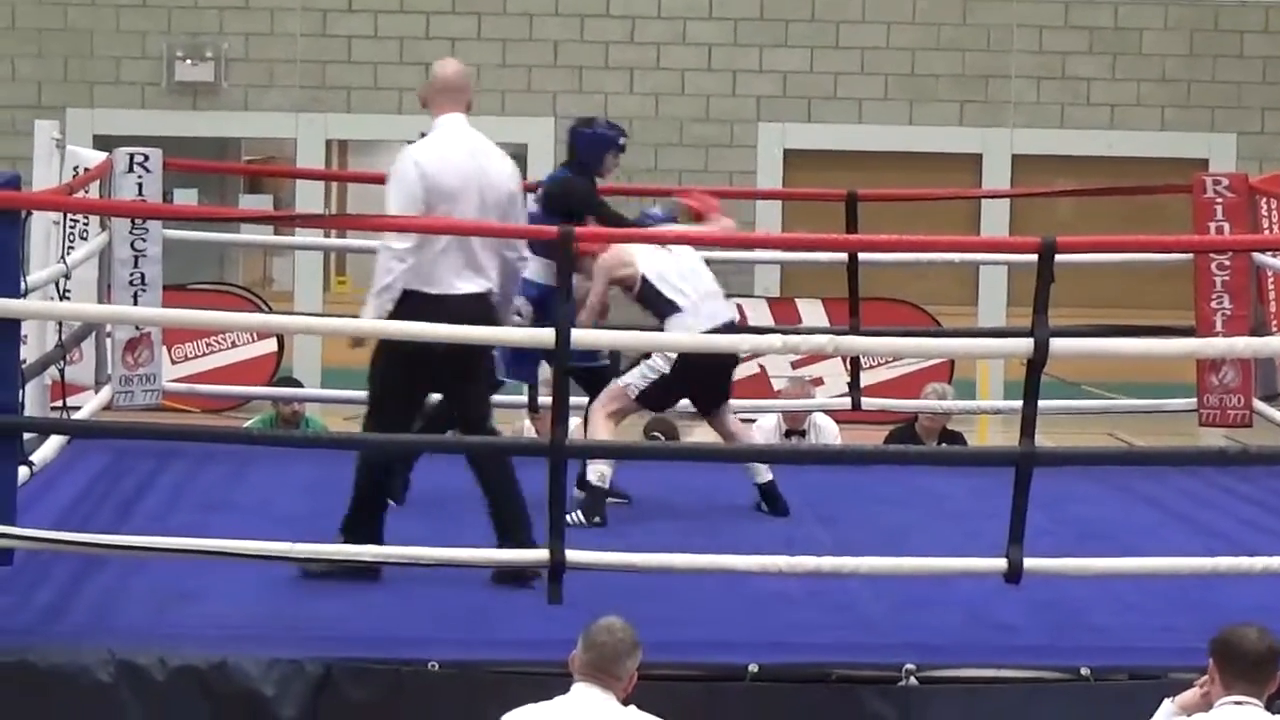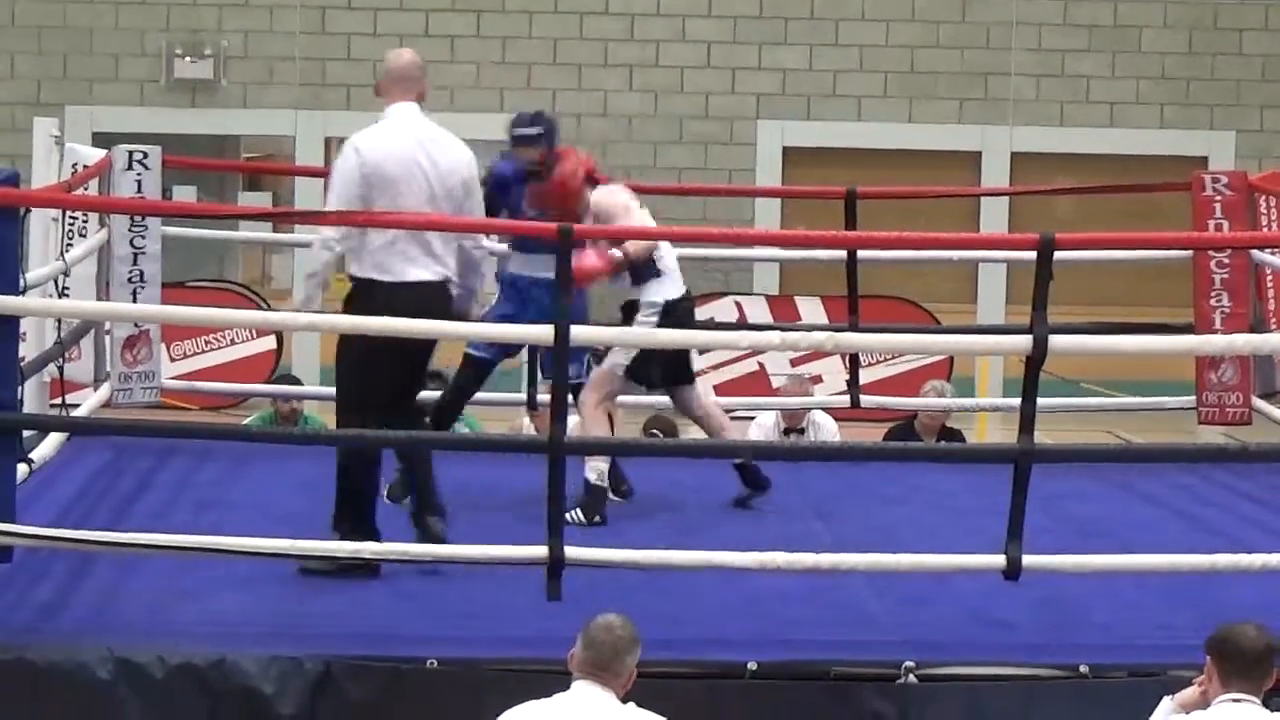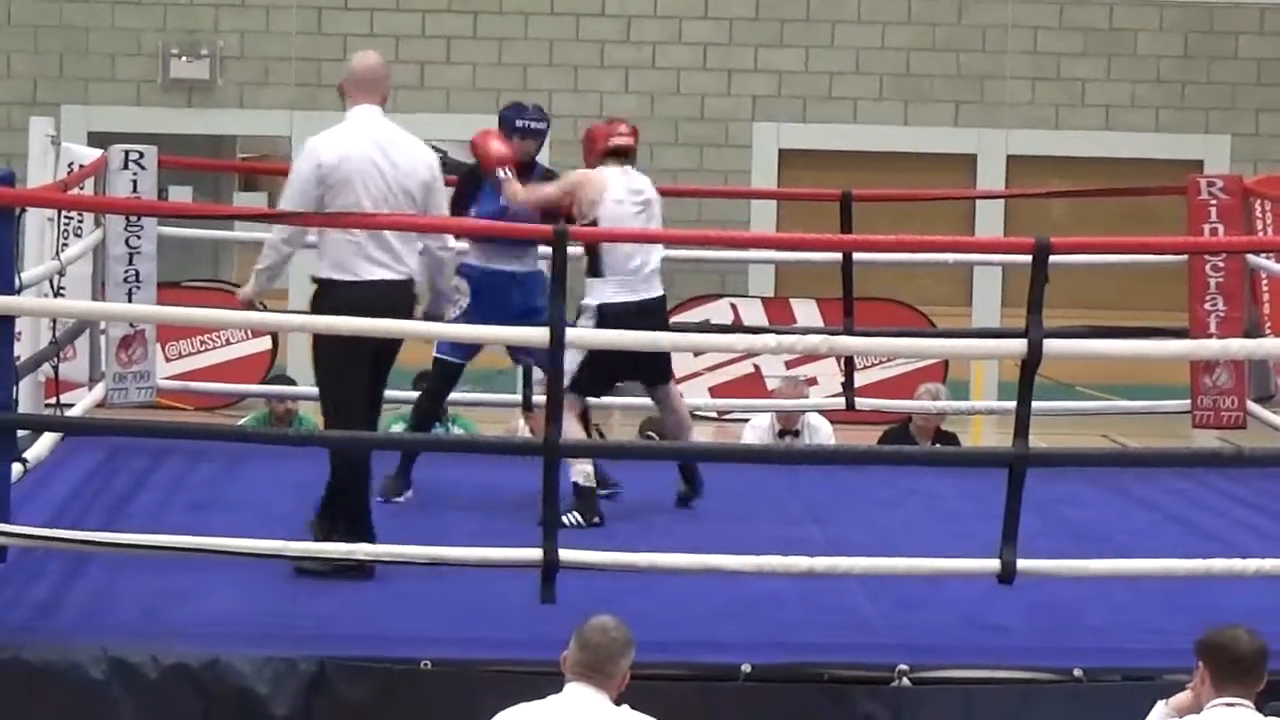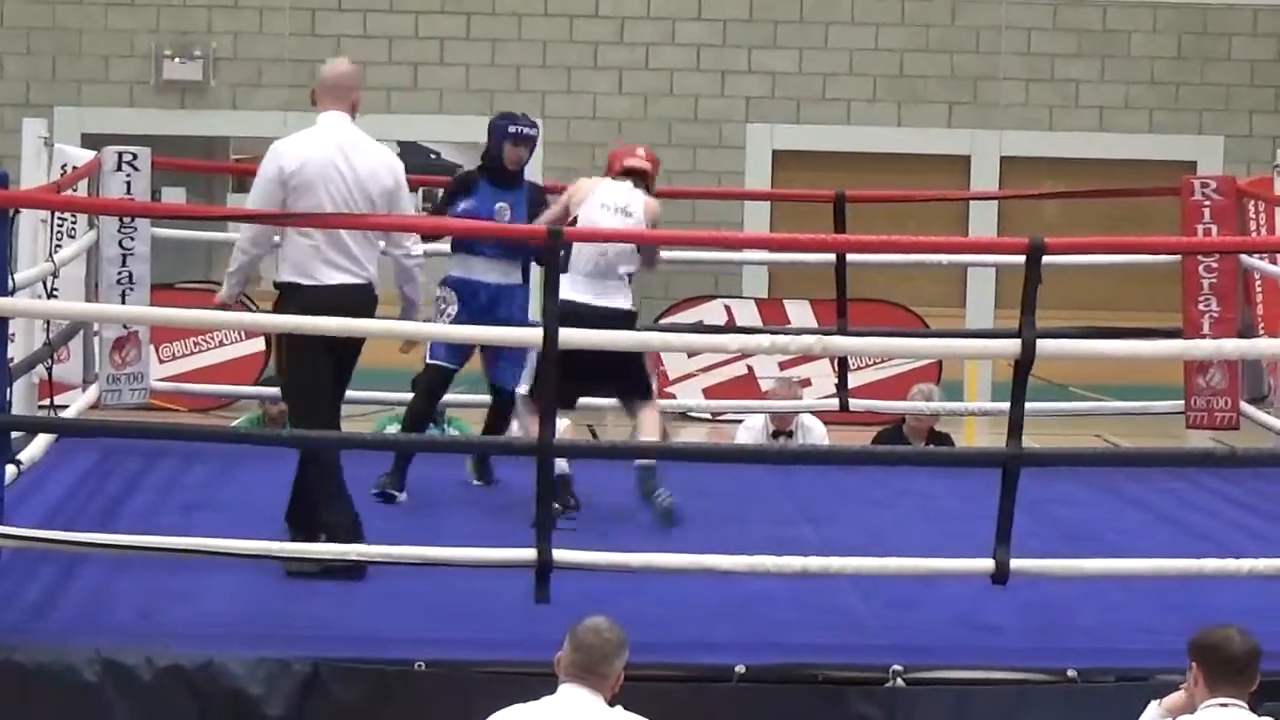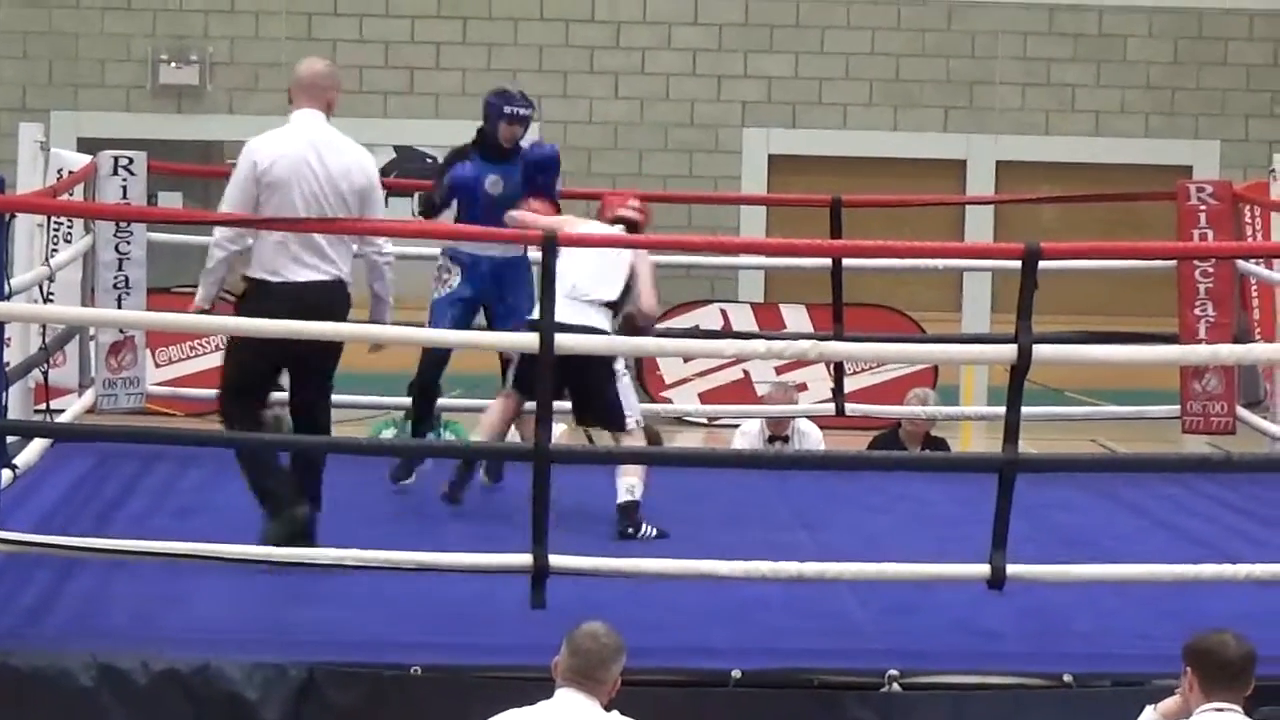
dt=0.2s
person 1, frame 1
left shoulder: (419, 159)
right shoulder: (502, 163)
left elbow: (398, 245)
right elbow: (515, 253)
left wrist: (373, 312)
right wrist: (499, 312)
left hip: (423, 310)
right hip: (477, 312)
left knee: (384, 431)
right knee: (478, 432)
left ankle: (360, 548)
right ankle: (519, 548)
person 1, frame 2
left shoulder: (364, 146)
right shoulder: (457, 151)
left elbow: (335, 233)
right elbow: (473, 243)
left wrist: (307, 299)
right wrist: (464, 304)
left hip: (378, 297)
right hip: (433, 298)
left knee: (359, 421)
right knee: (403, 413)
left ankle: (356, 541)
right ankle: (429, 517)
person 1, frame 3
left shoulder: (323, 148)
right shoulder: (420, 154)
left elbow: (288, 230)
right elbow: (440, 243)
left wrist: (256, 287)
right wrist: (438, 305)
left hip: (343, 296)
right hip: (396, 297)
left knee: (345, 419)
right knee: (364, 413)
left ankle: (352, 542)
right ankle: (336, 519)
person 1, frame 4
left shoulder: (287, 151)
right shoulder: (386, 160)
left elbow: (254, 233)
right elbow: (405, 249)
left wrist: (230, 290)
right wrist: (412, 313)
left hip: (304, 299)
right hip: (358, 300)
left knee: (313, 422)
right knee: (324, 416)
left ankle: (342, 541)
right ankle: (306, 524)
person 1, frame 5
left shoulder: (262, 150)
right shoulder: (360, 159)
left elbow: (229, 233)
right elbow: (378, 248)
left wrist: (205, 295)
right wrist: (381, 314)
left hip: (271, 296)
right hip: (329, 300)
left knee: (240, 408)
right knee: (312, 416)
left ankle: (286, 509)
right ankle: (300, 522)
person 2, frame 1
left shoulder: (573, 186)
right shoulder: (570, 188)
right elbow: (617, 225)
left hip: (552, 297)
right hip: (536, 296)
left knee: (603, 384)
left ankle: (592, 476)
person 2, frame 2
right shoulder: (510, 178)
right wrist: (495, 186)
left hip: (562, 293)
right hip: (517, 287)
left knee: (584, 388)
right knee: (468, 378)
left ankle: (609, 470)
person 2, frame 3
left shoulder: (546, 181)
right shoulder: (477, 175)
right wrist: (473, 222)
left hip: (526, 286)
right hip: (478, 282)
right knee: (442, 377)
right ankle: (403, 472)
person 2, frame 4
left shoulder: (534, 195)
right shoulder: (467, 184)
left elbow: (543, 250)
left wrist: (537, 240)
right wrist: (456, 218)
left hip: (509, 297)
right hip: (463, 291)
left knee: (506, 392)
right knee: (433, 381)
left ankle: (481, 459)
right ankle: (397, 473)
person 2, frame 5
left shoulder: (531, 162)
right shoulder: (463, 158)
right elbow: (428, 211)
left wrist: (547, 185)
right wrist: (448, 189)
left hip: (511, 270)
right hip: (465, 264)
right knee: (434, 355)
right ankle: (416, 445)
person 3, frame 1
left shoulder: (611, 259)
right shoulder: (665, 234)
left elbow: (587, 321)
right elbow: (725, 226)
right wrist: (708, 214)
right hip: (724, 331)
left knee: (604, 410)
right knee: (718, 414)
left ankle: (593, 504)
right ankle: (771, 495)
person 3, frame 2
left shoulder: (605, 201)
right shoulder: (608, 193)
left elbow: (646, 244)
left wrist: (610, 258)
left hip: (659, 310)
right hip: (672, 304)
left knee: (593, 399)
right knee: (687, 396)
left ankle: (593, 502)
right ankle: (750, 473)
person 3, frame 3
left shoulder: (586, 179)
right shoulder: (647, 185)
left elbow: (523, 200)
left wrist: (502, 170)
left hip: (608, 310)
right hip: (651, 304)
left knee: (564, 403)
right knee: (664, 389)
left ankle: (586, 502)
right ankle: (690, 473)
person 3, frame 4
left shoulder: (583, 188)
right shoulder: (649, 206)
left elbow: (540, 228)
right elbow: (650, 262)
left hip: (569, 309)
right hip: (617, 315)
left knee: (542, 406)
right knee: (644, 405)
left ankle: (559, 488)
right ankle: (648, 479)
person 3, frame 5
left shoulder: (570, 225)
right shoulder: (636, 251)
left elbow: (513, 220)
right elbow: (648, 312)
left wrist: (538, 216)
right wrist: (631, 317)
right hip: (593, 340)
left knee: (510, 397)
right knee: (631, 433)
left ankle: (464, 472)
right ankle: (629, 515)
